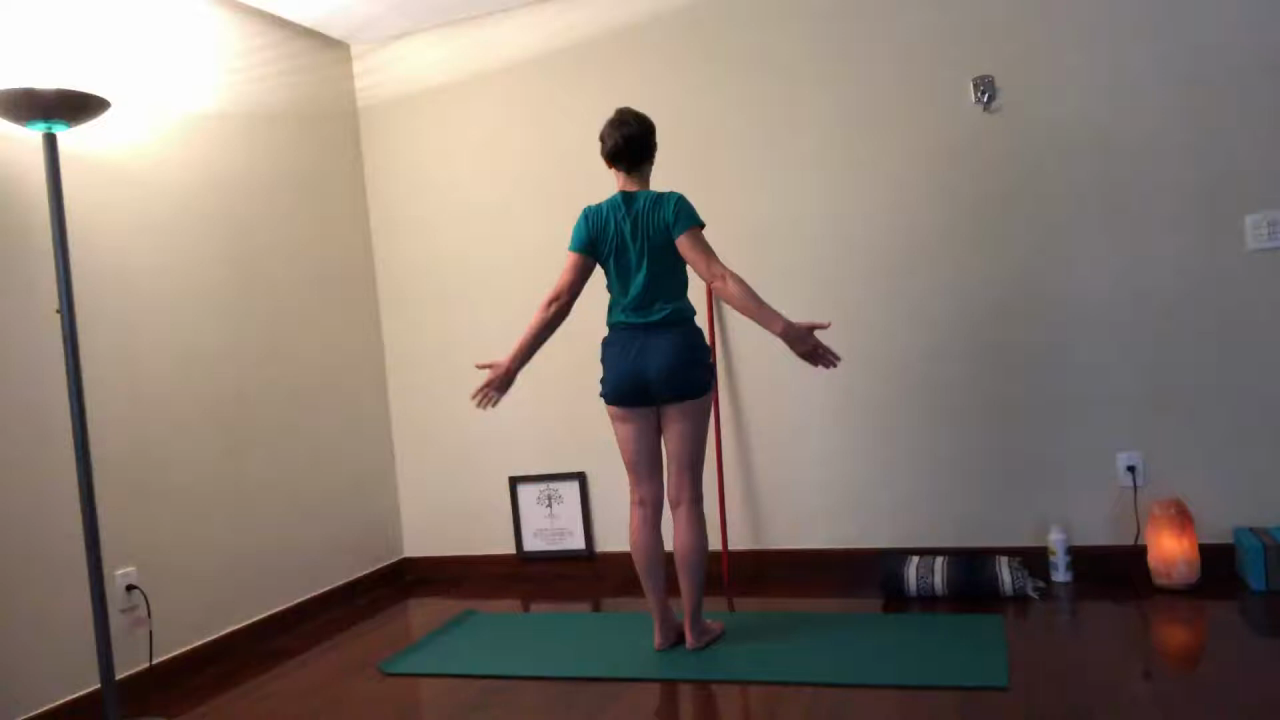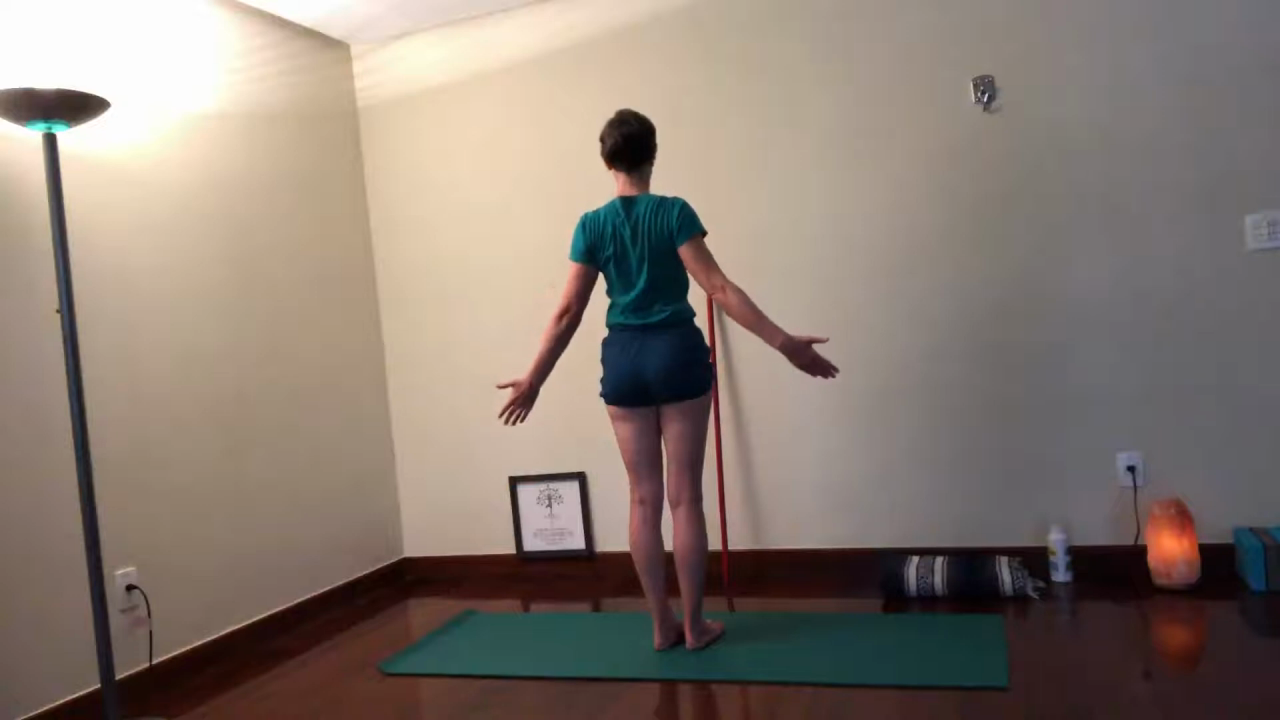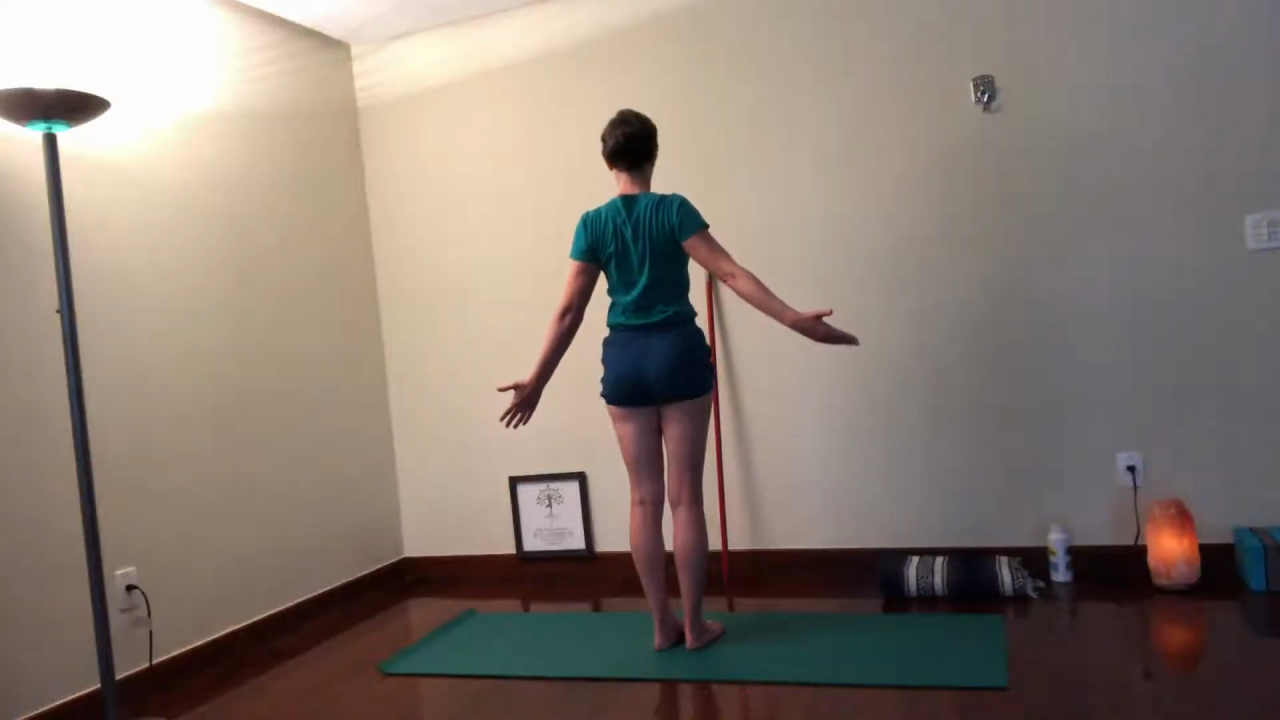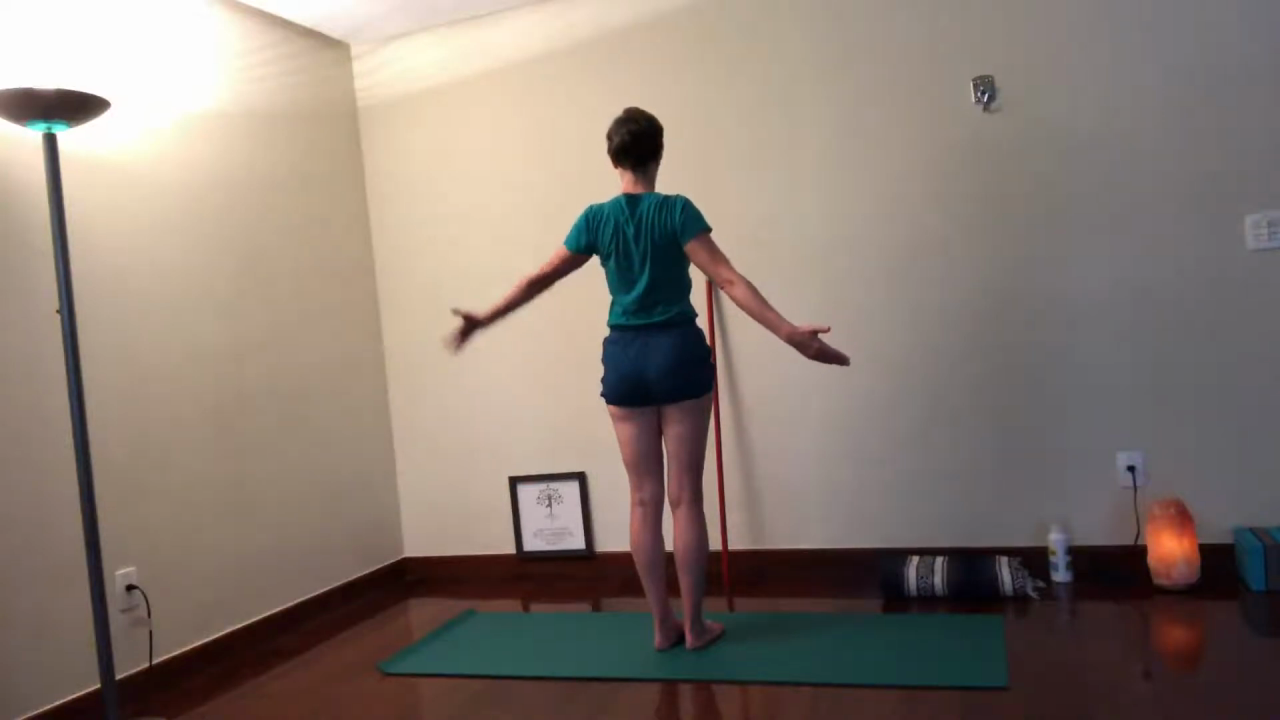
dt=1s
person 1, frame 1
left shoulder: (593, 219)
right shoulder: (672, 207)
left elbow: (559, 300)
right elbow: (718, 277)
left wrist: (512, 366)
right wrist: (785, 329)
left hip: (623, 359)
right hip: (677, 352)
left knee: (643, 498)
right knee: (685, 496)
left ankle: (662, 625)
right ankle: (694, 625)
person 1, frame 2
left shoulder: (591, 225)
right shoulder: (673, 212)
left elbow: (568, 313)
right elbow: (719, 288)
left wrist: (533, 381)
right wrist: (784, 342)
left hip: (622, 360)
right hip: (676, 353)
left knee: (643, 498)
right knee: (684, 495)
left ankle: (662, 625)
right ankle: (695, 625)
person 1, frame 3
left shoulder: (592, 224)
right shoulder: (674, 210)
left elbow: (569, 311)
right elbow: (731, 274)
left wrist: (536, 382)
right wrist: (797, 320)
left hip: (623, 359)
right hip: (677, 352)
left knee: (644, 498)
right knee: (685, 496)
left ankle: (662, 625)
right ankle: (695, 625)
person 1, frame 4
left shoulder: (596, 219)
right shoulder: (676, 211)
left elbow: (540, 279)
right elbow: (729, 280)
left wrist: (483, 319)
right wrist: (791, 333)
left hip: (622, 358)
right hip: (677, 352)
left knee: (644, 498)
right knee: (685, 497)
left ankle: (663, 624)
right ankle: (695, 625)
